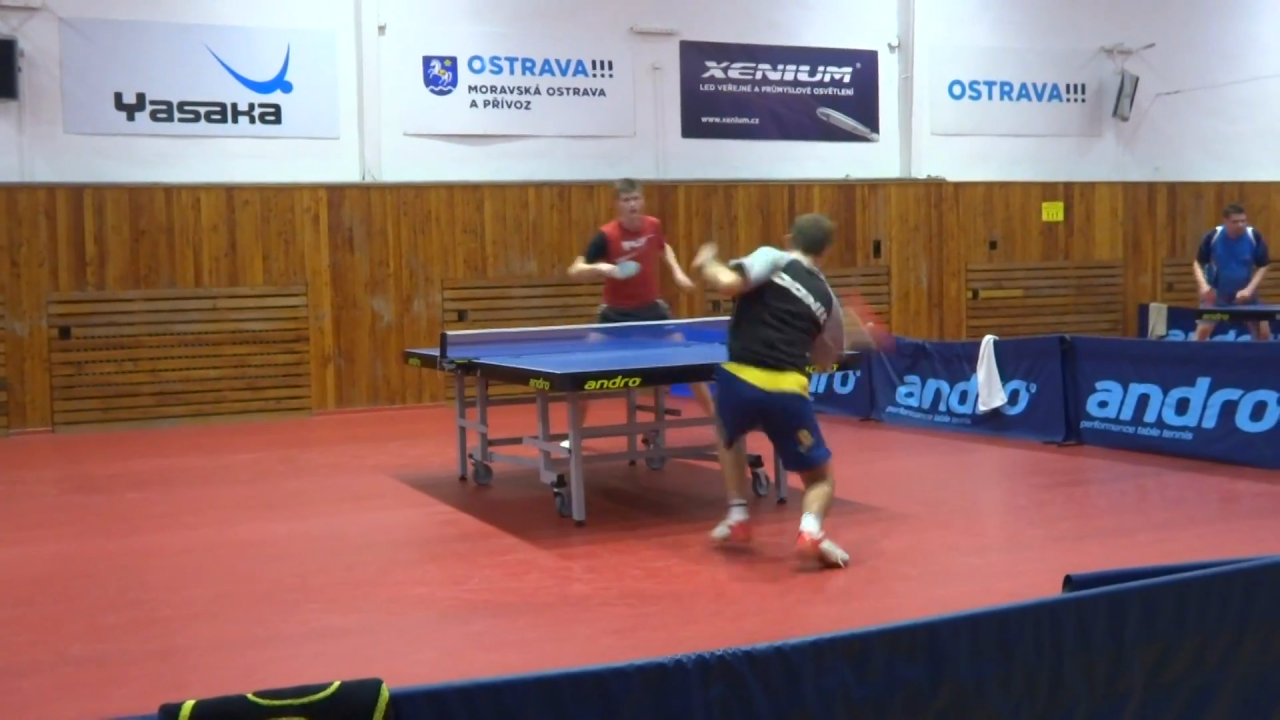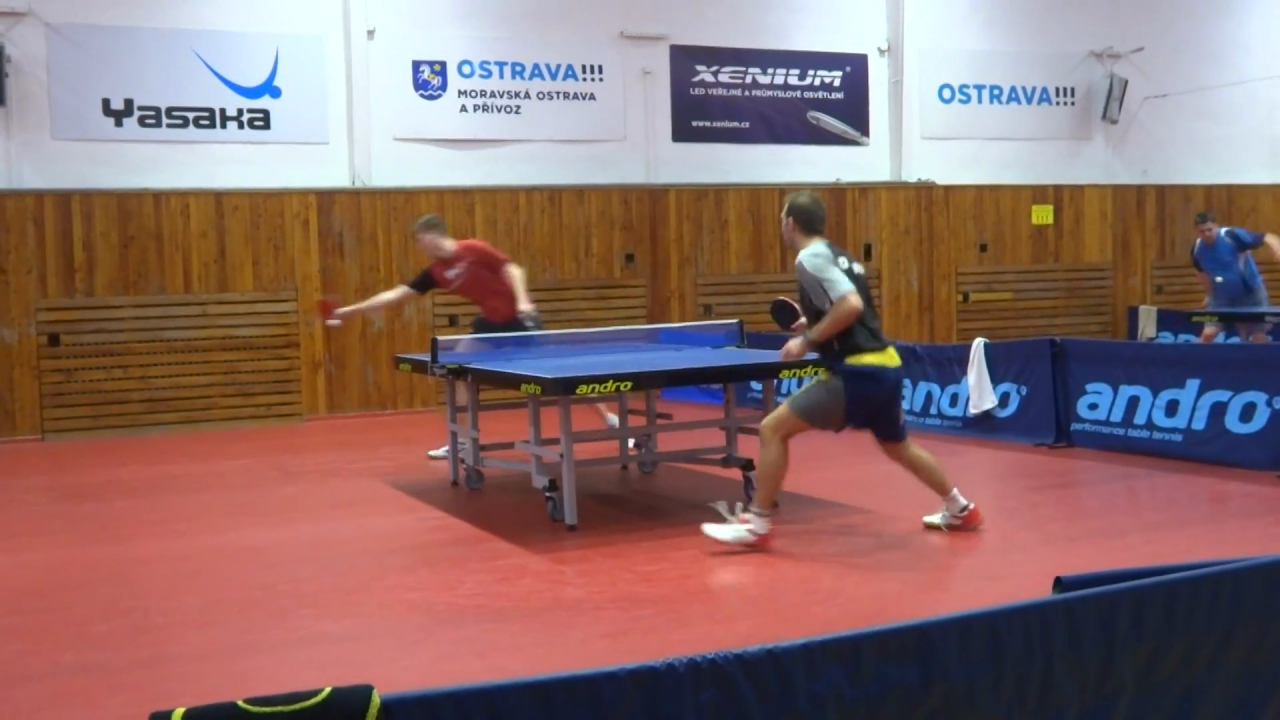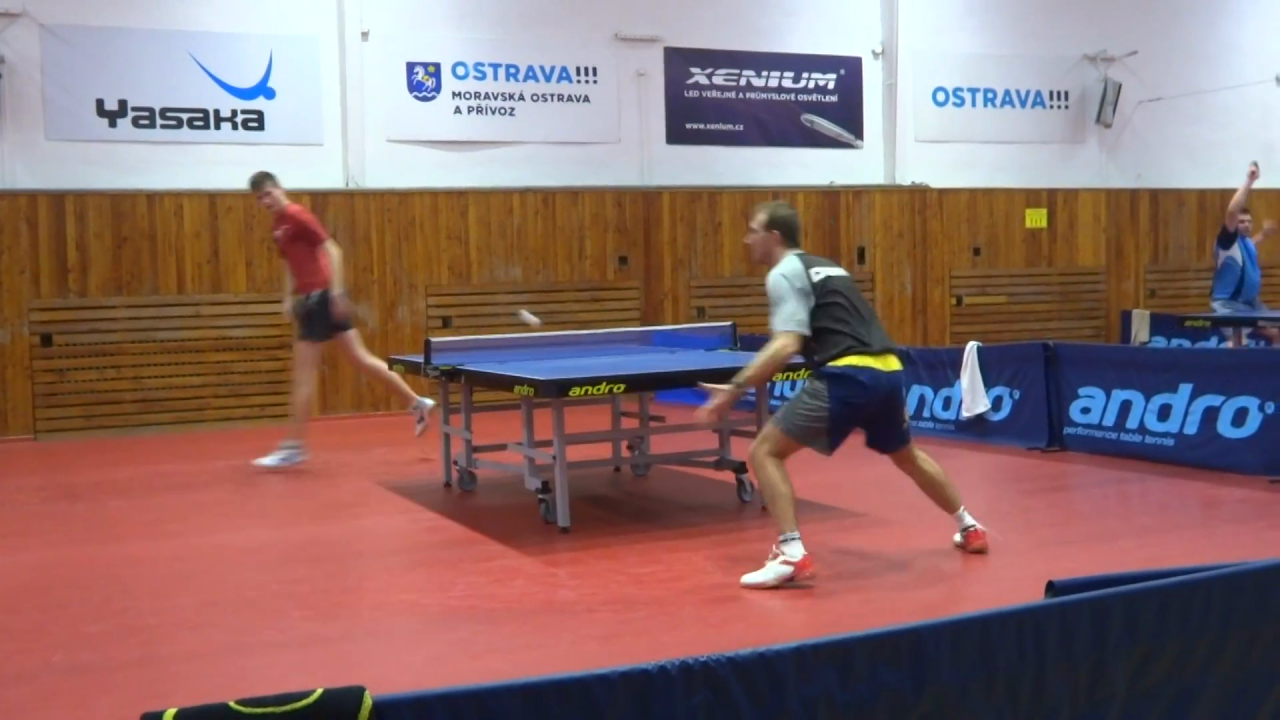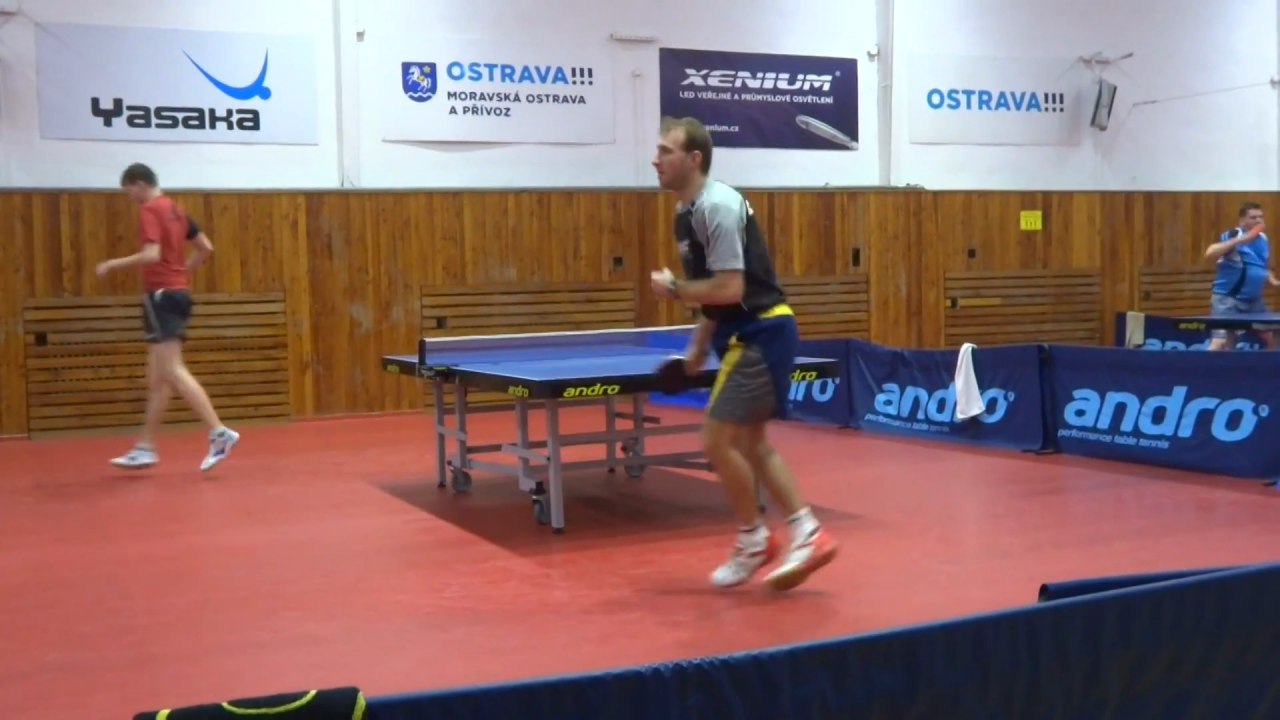
dt=0.4s
person 1, frame 1
left shoulder: (771, 258)
right shoulder: (828, 297)
left elbow: (727, 284)
right elbow: (825, 358)
left wrist: (705, 261)
right wrist: (849, 331)
left hip: (740, 385)
right hip: (790, 397)
left knee: (728, 437)
right knee: (820, 478)
left ankle: (737, 516)
right ankle: (811, 531)
person 1, frame 2
left shoulder: (813, 261)
right shoulder: (842, 257)
left elbow: (851, 305)
left wrist: (806, 341)
right wrist: (813, 326)
left hip: (858, 371)
right hip: (885, 368)
left knee: (773, 428)
right knee: (897, 447)
left ankle: (755, 522)
right ankle: (961, 508)
person 1, frame 3
left shoulder: (784, 275)
right shoulder: (824, 268)
left elbow: (786, 346)
left wrist: (734, 389)
left hip: (855, 379)
right hip: (888, 373)
left knee: (765, 454)
right knee: (905, 456)
left ankle: (791, 556)
right ankle: (968, 527)
person 1, frame 4
left shoulder: (718, 206)
right shoulder: (689, 209)
left elbow: (729, 290)
left wrist: (672, 288)
right wrist: (700, 342)
left hip: (759, 333)
right hip: (740, 335)
left knee: (718, 439)
right knee: (752, 439)
left ankle: (753, 538)
right ankle: (809, 534)
person 2, frame 1
left shoulder: (654, 226)
right shoulder: (606, 235)
right elbow: (575, 271)
left wrist: (678, 273)
right wrist: (600, 268)
left hip: (650, 308)
right hip: (615, 312)
person 2, frame 2
left shoulder: (474, 249)
right shoulder: (434, 271)
left elbow: (513, 269)
right elbow: (400, 294)
left wrist: (523, 300)
right wrist: (354, 309)
left hip: (517, 317)
right hip: (491, 321)
left ankle: (608, 419)
right ankle: (461, 440)
person 2, frame 3
left shoulder: (297, 215)
right shoulder: (278, 222)
left elbow: (332, 250)
left wrist: (337, 292)
right wrist: (291, 295)
left hip: (320, 295)
right hip: (312, 296)
left knee: (304, 370)
right knee: (359, 358)
left ankle: (294, 447)
right ankle: (417, 402)
person 2, frame 4
left shoulder: (149, 210)
right shoulder: (176, 210)
left elbow: (152, 254)
right elbow: (206, 247)
left wrist: (113, 265)
left hip: (163, 294)
right hip: (178, 293)
left knee: (172, 371)
right knee: (156, 376)
left ankle: (218, 432)
right ankle: (144, 448)
